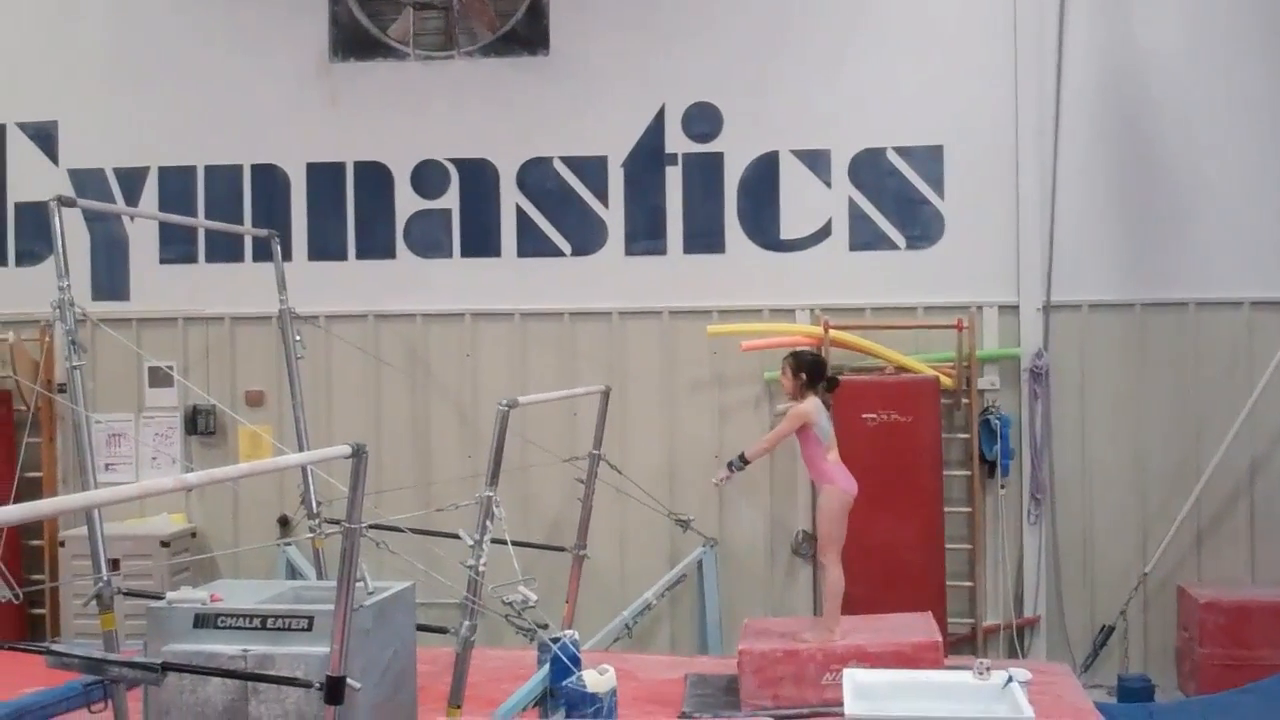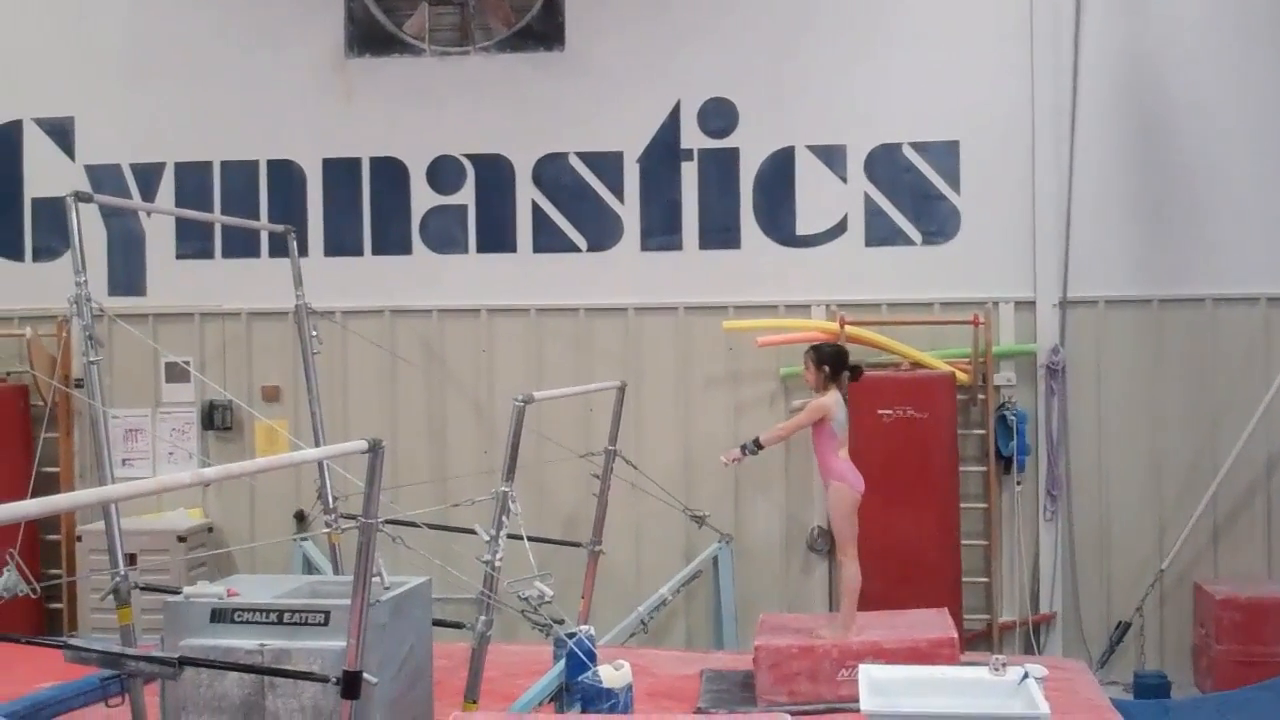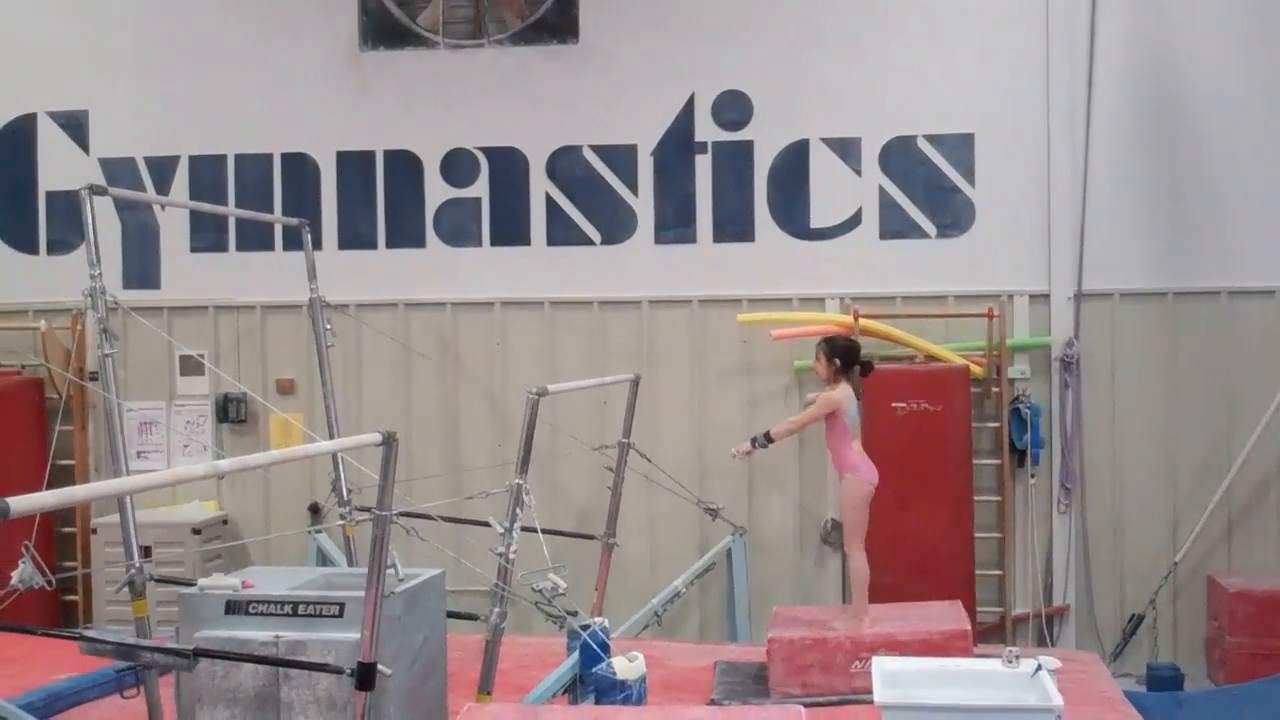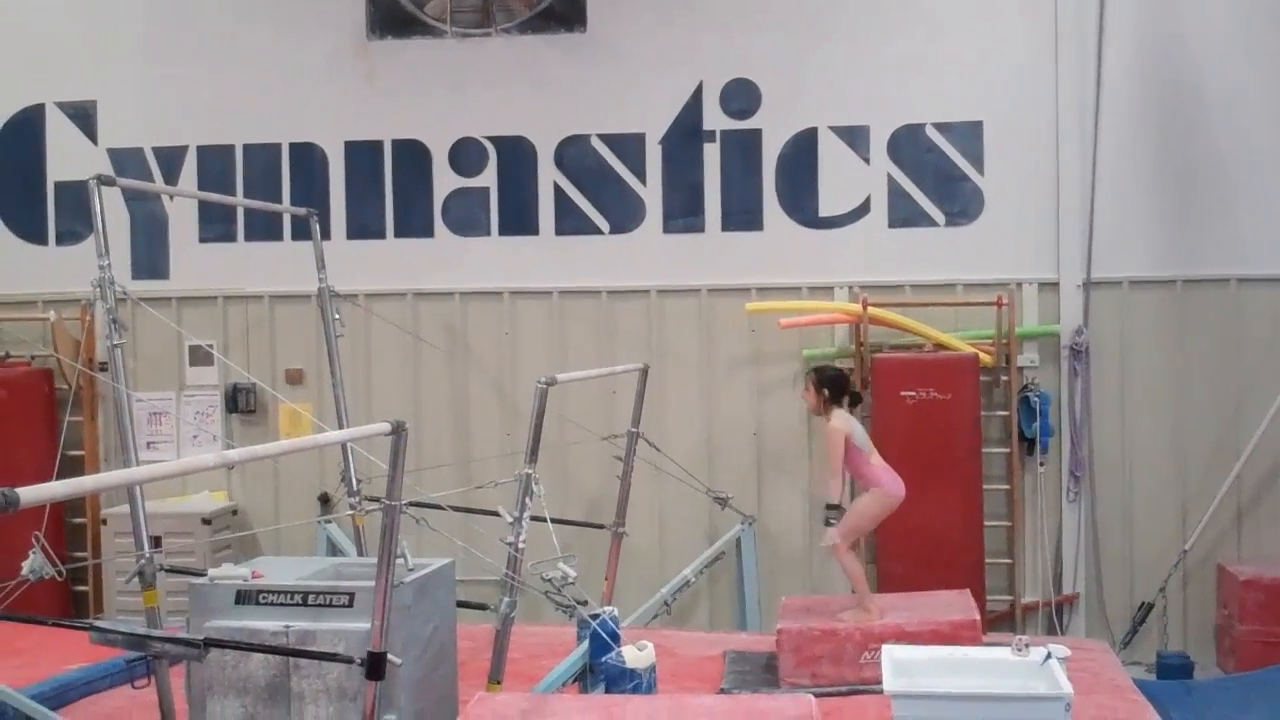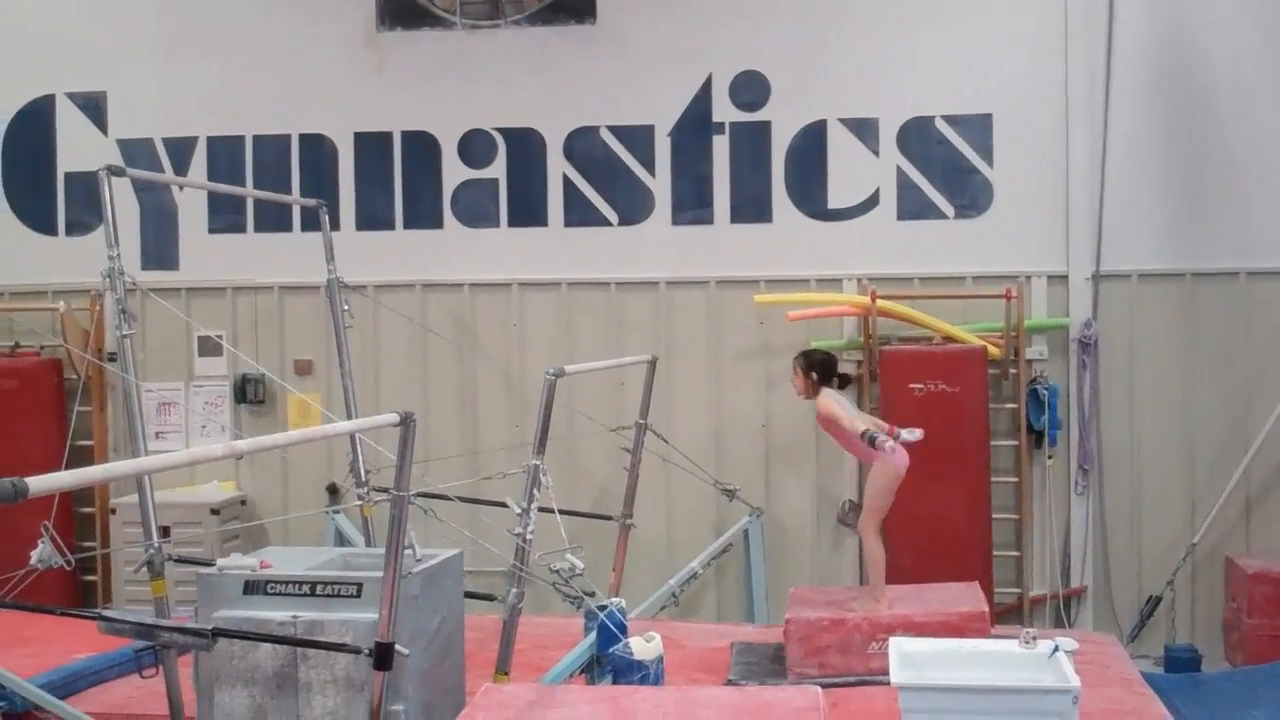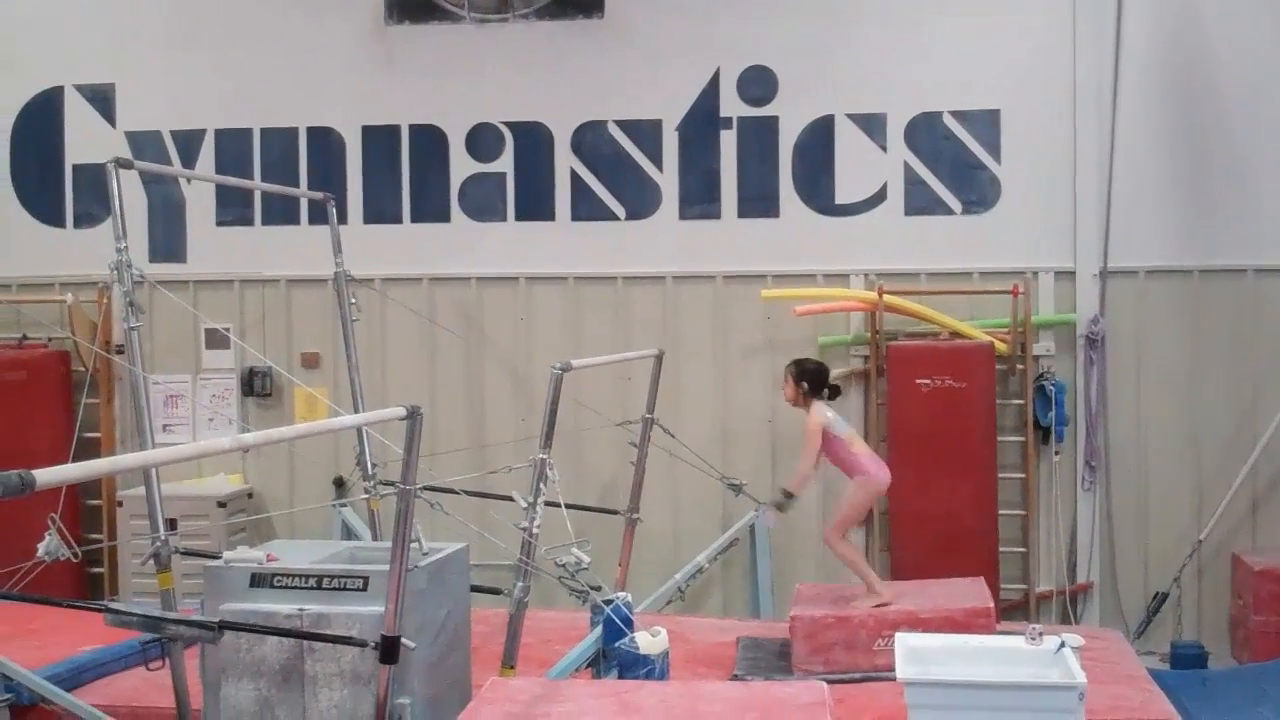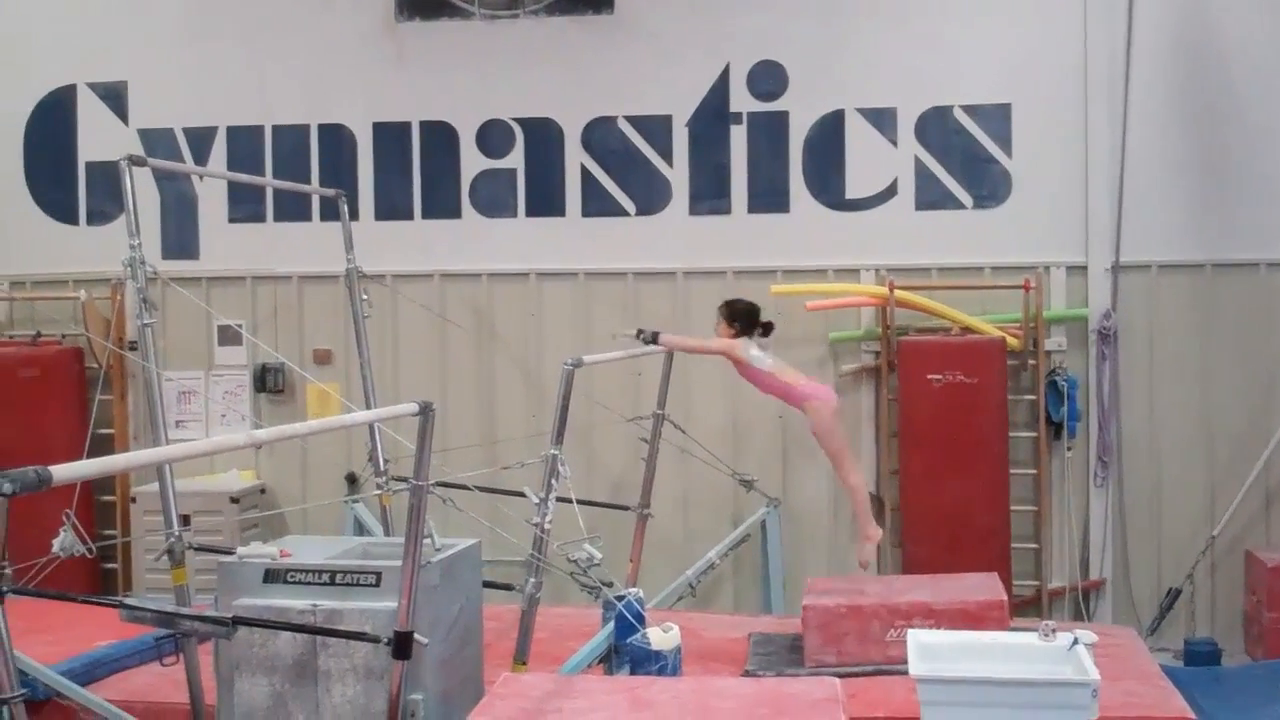
dt=0.4s
person 1, frame 1
left shoulder: (803, 409)
right shoulder: (812, 405)
left elbow: (768, 443)
right elbow: (772, 441)
left wrist: (732, 466)
right wrist: (737, 466)
left hip: (834, 485)
right hip: (832, 485)
left knee: (830, 558)
right knee: (826, 558)
left ankle: (829, 627)
right ankle: (828, 624)
person 1, frame 2
left shoulder: (825, 403)
right shoulder: (832, 399)
left elbow: (784, 431)
right elbow: (790, 428)
left wrist: (744, 449)
right wrist: (748, 449)
left hip: (841, 482)
right hip: (840, 481)
left knee: (847, 555)
right knee: (844, 555)
left ankle: (846, 626)
right ankle: (844, 622)
person 1, frame 3
left shoulder: (834, 396)
right shoulder: (842, 392)
left elbow: (795, 424)
right elbow: (798, 423)
left wrist: (754, 442)
right wrist: (759, 441)
left hip: (856, 475)
right hip: (856, 474)
left knee: (854, 546)
right knee: (852, 546)
left ankle: (859, 616)
right ankle: (857, 612)
person 1, frame 4
left shoulder: (834, 426)
right shoulder: (839, 418)
left elbow: (834, 476)
right elbow: (843, 471)
left wrist: (832, 521)
right wrist: (838, 515)
left hip: (884, 489)
right hip: (884, 486)
left knee: (839, 542)
right knee: (844, 541)
left ankle: (868, 609)
right ankle: (865, 604)
person 1, frame 5
left shoulder: (822, 402)
right shoulder: (830, 397)
left elbow: (852, 424)
right elbow: (862, 419)
left wrist: (878, 442)
right wrist: (896, 433)
left hip: (886, 459)
right hip: (887, 456)
left knee: (867, 528)
right knee: (868, 528)
left ankle: (878, 599)
right ankle: (876, 594)
person 1, frame 6
left shoulder: (815, 418)
right shoulder: (819, 412)
left elbow: (807, 465)
right elbow: (814, 460)
left wrist: (785, 498)
right wrist: (789, 492)
left hip: (870, 477)
right hip: (870, 474)
left knee: (832, 535)
right knee: (837, 534)
left ankle: (879, 591)
right ankle: (875, 589)
person 1, frame 7
left shoulder: (735, 346)
right shoulder: (746, 345)
left elbow: (690, 345)
right elbow: (693, 345)
left wrist: (651, 336)
right wrist: (661, 337)
left hip: (816, 399)
right hip: (818, 395)
left knee: (844, 468)
right knee: (845, 465)
left ankle: (868, 533)
right ankle: (869, 529)
